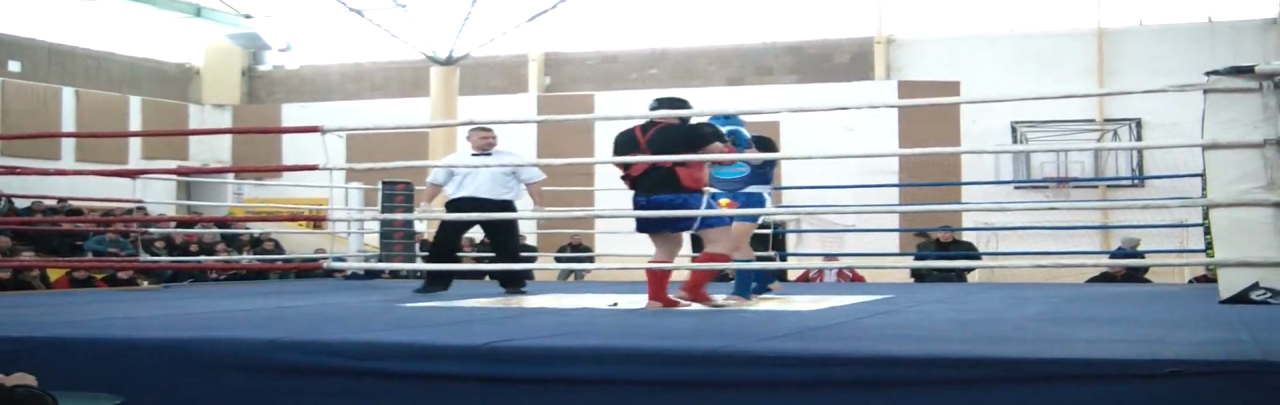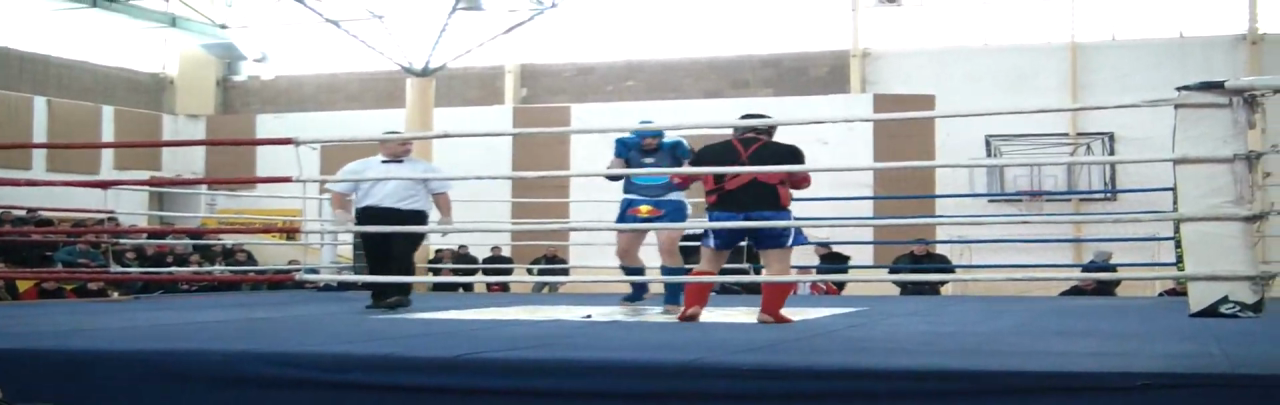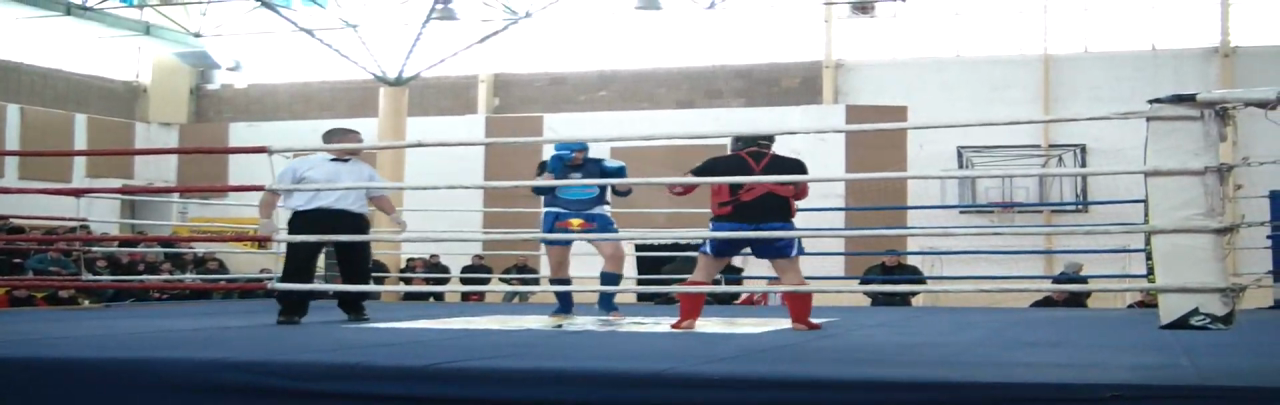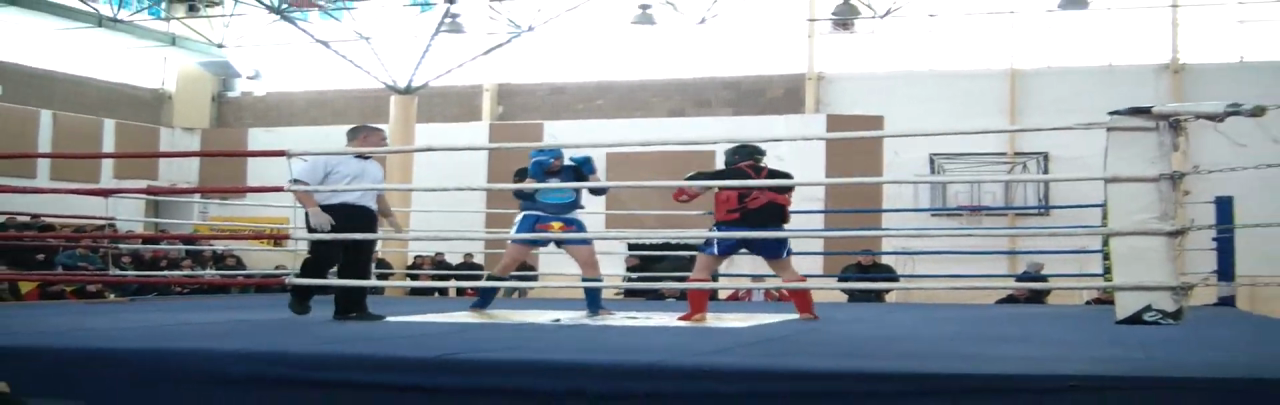
dt=0.7s
person 1, frame 1
left shoulder: (626, 136)
right shoulder: (688, 131)
left elbow: (620, 162)
right elbow: (724, 156)
right wrist: (718, 137)
left hip: (645, 199)
right hip: (683, 197)
left knee: (666, 250)
right knee: (723, 241)
left ankle: (657, 299)
right ankle: (692, 289)
person 1, frame 2
left shoulder: (711, 151)
right shoulder: (787, 151)
left elbow: (680, 178)
right elbow: (801, 182)
left hip: (723, 214)
right hip: (770, 214)
left knee: (708, 265)
right knee: (777, 268)
left ankle: (692, 306)
right ankle: (770, 311)
person 1, frame 3
left shoulder: (719, 163)
right shoulder: (792, 165)
left elbow: (677, 187)
right elbow: (801, 193)
left wrist: (697, 175)
left hip: (729, 224)
right hip: (775, 224)
left knee: (703, 274)
right knee: (791, 275)
left ankle: (687, 318)
right ankle: (800, 320)
person 1, frame 4
left shoulder: (724, 175)
right shoulder: (782, 177)
left elbow: (682, 194)
right elbow: (786, 193)
left wrist: (692, 180)
left hip: (731, 229)
right hip: (770, 229)
left knee: (701, 270)
right knee: (787, 272)
left ankle: (697, 311)
right ankle: (806, 311)
person 2, frame 1
left shoulder: (512, 159)
right shoulder: (453, 160)
left elbow: (533, 182)
right elbow: (436, 183)
left wrist: (539, 205)
right wrist: (425, 204)
left hip: (500, 207)
right hip: (462, 205)
left knee: (507, 248)
right knee: (444, 243)
left ankle: (513, 284)
right ankle: (437, 281)
person 2, frame 2
left shoulder: (424, 167)
right shoulder: (359, 167)
left elbow: (439, 192)
right elbow: (339, 191)
left wrist: (446, 217)
right wrist: (340, 211)
left hip: (411, 216)
right hip: (373, 216)
left knee: (402, 256)
right knee: (378, 260)
left ankle: (398, 295)
right ankle: (382, 297)
person 2, frame 3
left shoulder: (364, 169)
right shoulder: (300, 164)
left elbow: (377, 195)
right elbow: (273, 192)
left wrist: (394, 214)
right wrist: (265, 219)
left hip: (352, 220)
right hip: (310, 218)
left knee: (358, 265)
right knee: (299, 266)
left ankle: (353, 306)
right ankle: (291, 311)
person 2, frame 4
left shoulder: (375, 167)
right shoulder: (326, 158)
left elbow: (378, 195)
right elbow: (300, 183)
left wrist: (390, 217)
right wrist: (313, 211)
left hip: (364, 218)
right hip: (329, 217)
left knee: (359, 265)
right knee: (323, 258)
left ankle: (351, 308)
right ankle: (300, 296)
person 3, frame 1
left shoulder: (762, 142)
left elbow: (762, 164)
left wrist: (744, 142)
left hip: (752, 197)
right hip: (719, 198)
left knee: (737, 240)
left ankle: (741, 290)
right ankle: (766, 280)
person 3, frame 2
left shoulder: (675, 150)
right shoulder: (629, 153)
right elbow: (613, 175)
left wrist: (685, 154)
right wrist: (619, 153)
left hip: (670, 205)
right hip: (635, 206)
left knee: (668, 249)
right knee: (624, 251)
left ankle: (672, 298)
right ankle: (639, 290)
person 3, frame 3
left shoulder: (599, 166)
right shoulder: (547, 166)
left elbow: (623, 191)
right elbow: (539, 189)
left wrist: (620, 175)
right wrist: (553, 169)
left hip: (595, 218)
right hip: (558, 218)
left knee: (615, 255)
right knee: (558, 265)
left ankle: (606, 302)
right ankle: (565, 306)
person 3, frame 4
left shoulder: (575, 171)
right shoulder: (524, 172)
left elbow: (600, 190)
right elbow: (521, 194)
left wrist: (590, 171)
right wrist: (534, 174)
left hip: (568, 222)
right hip: (533, 220)
left knee: (590, 262)
right knee: (509, 262)
left ankle: (595, 306)
right ankle: (483, 300)
